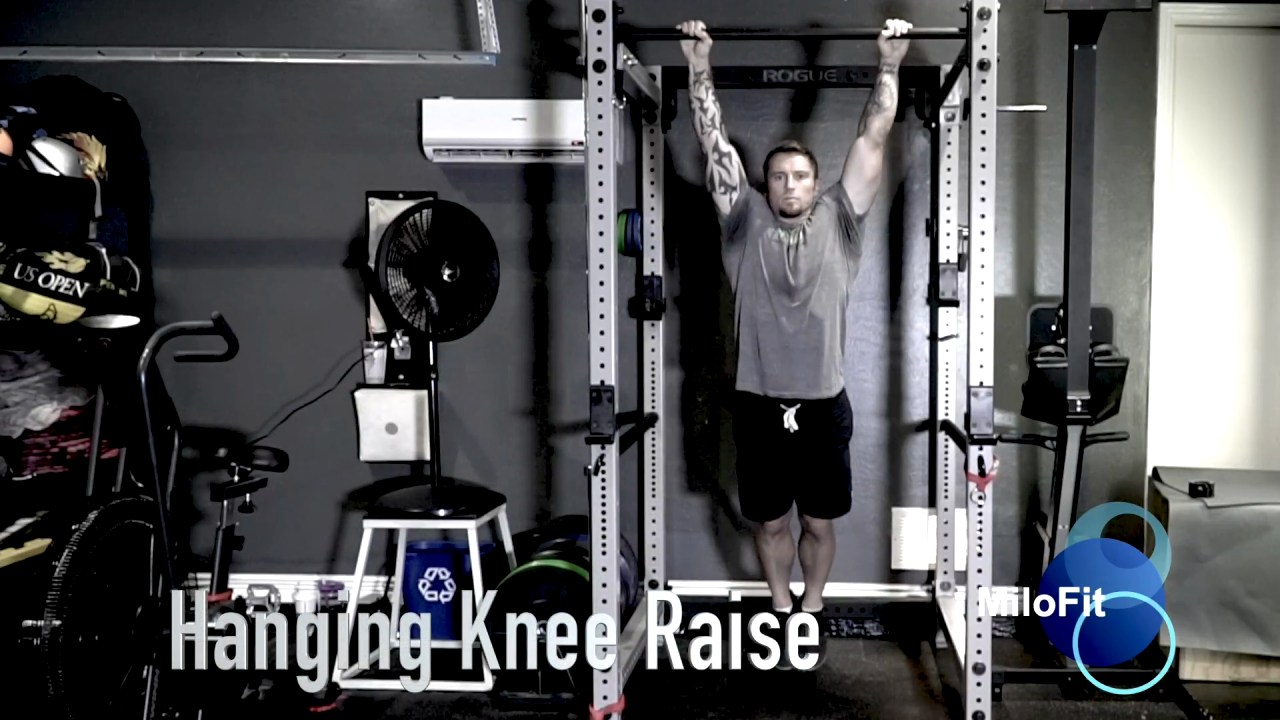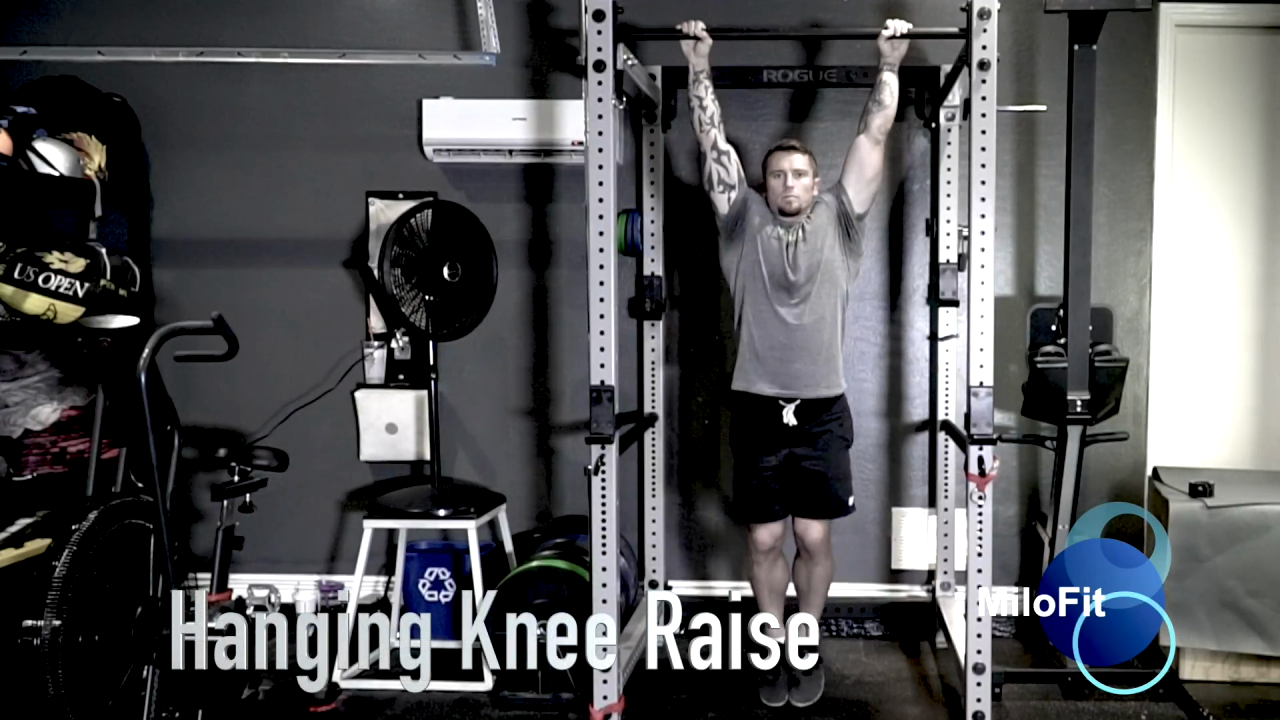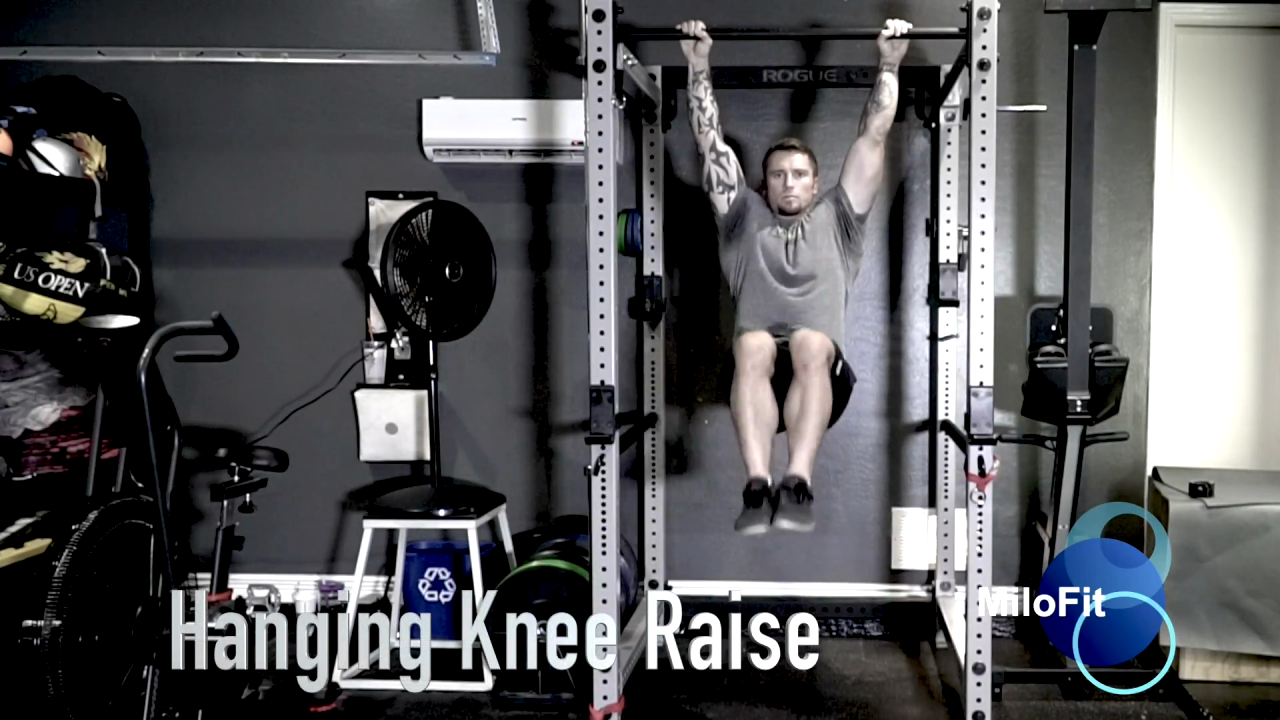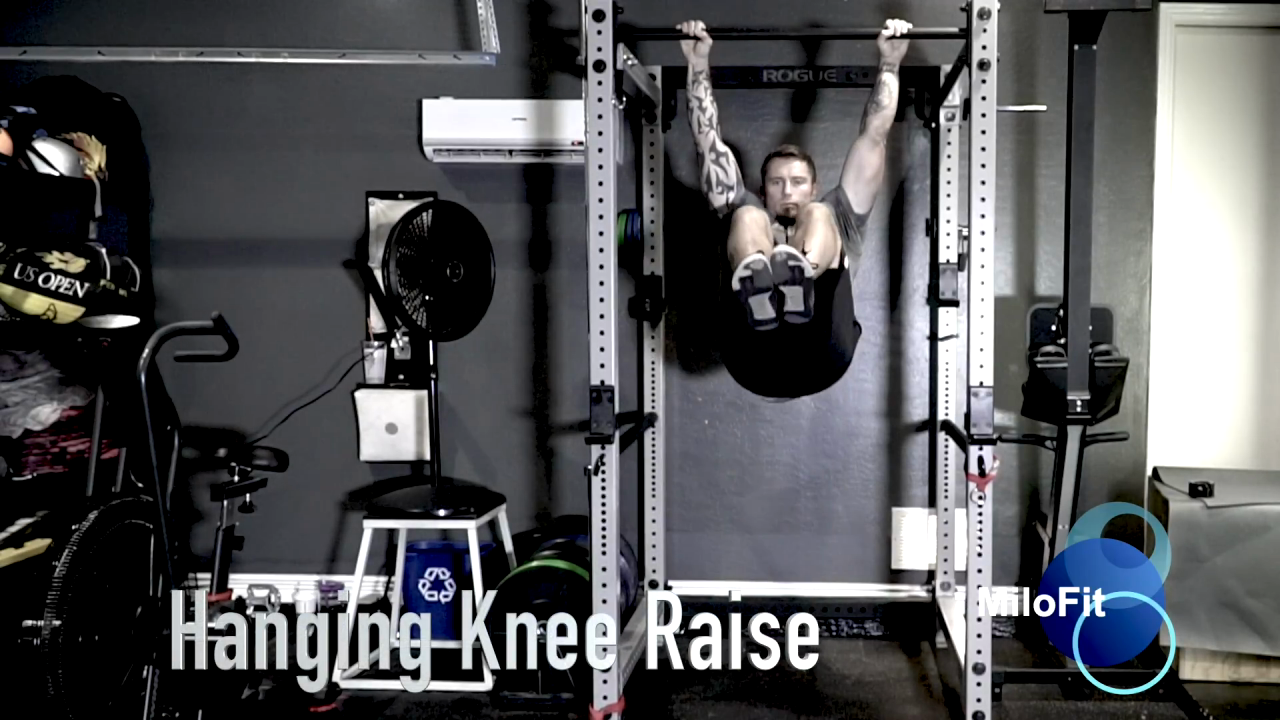
dt=0.4s
person 1, frame 1
left shoulder: (839, 218)
right shoulder: (745, 219)
left elbow: (872, 138)
right elbow: (714, 142)
left wrist: (889, 65)
right wrist: (699, 66)
left hip: (823, 406)
right hip: (759, 406)
left knee: (818, 525)
right knee: (770, 523)
left ankle: (810, 616)
right ankle: (782, 615)
person 1, frame 2
left shoulder: (838, 217)
right shoulder: (742, 220)
left elbow: (871, 139)
right elbow: (714, 146)
left wrist: (889, 65)
right wrist: (699, 68)
left hip: (822, 411)
right hip: (757, 409)
left knee: (814, 538)
right knee: (764, 541)
right ankle: (774, 645)
person 1, frame 3
left shoulder: (837, 218)
right shoulder: (744, 218)
left elbow: (872, 137)
right elbow: (711, 142)
left wrist: (889, 65)
right wrist: (699, 67)
left hip: (822, 367)
right hip: (758, 357)
left knee: (809, 348)
right knee: (755, 349)
left ankle: (797, 483)
right ankle: (758, 486)
person 1, frame 4
left shoulder: (837, 213)
right shoulder: (748, 207)
left elbow: (874, 136)
right elbow: (709, 142)
left wrist: (889, 63)
right wrist: (698, 65)
left hip: (821, 350)
right hip: (756, 353)
left knee: (817, 215)
right knee: (746, 218)
left ankle: (800, 272)
right ankle: (758, 286)
